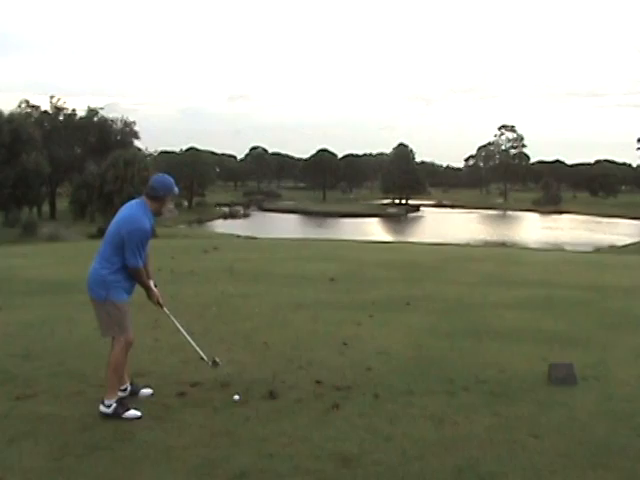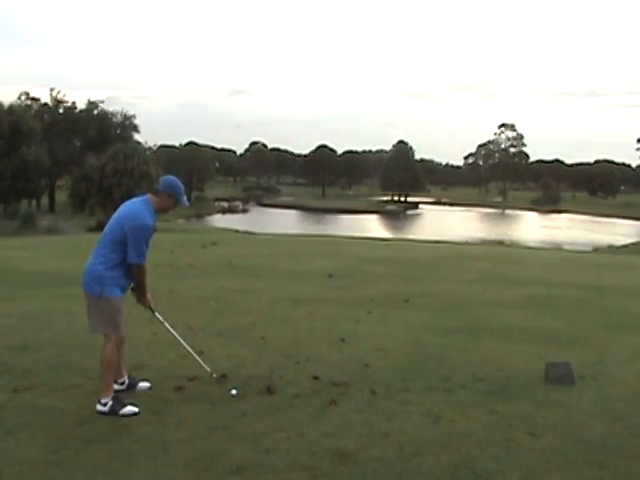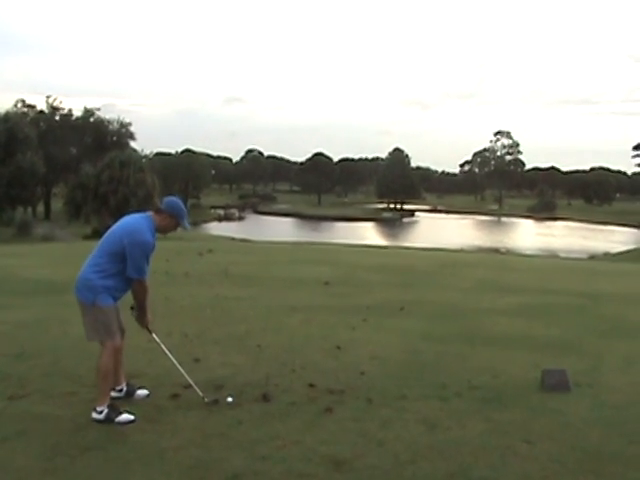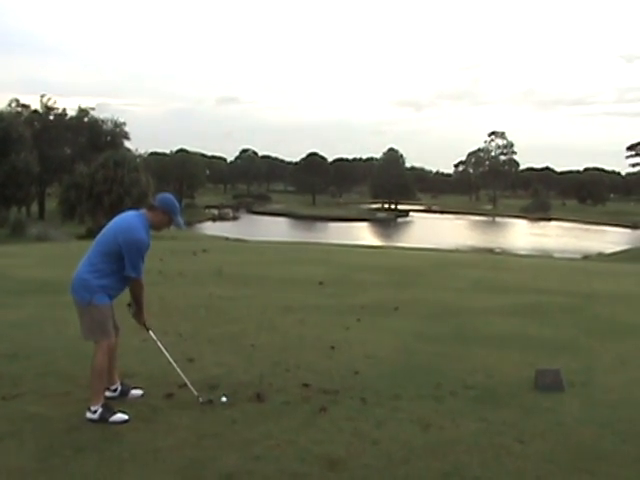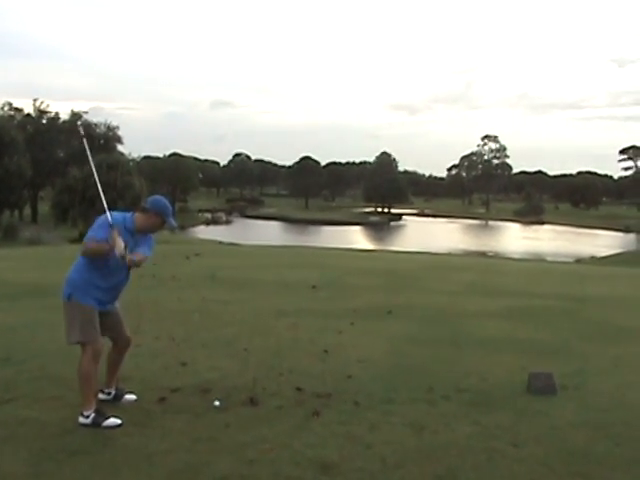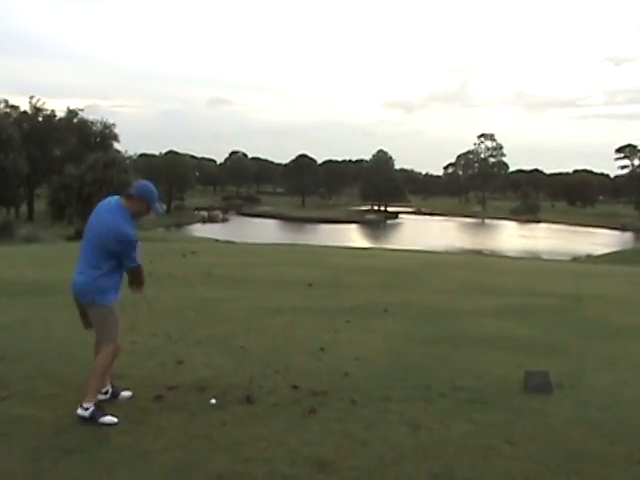
dt=0.5s
person 1, frame 1
left shoulder: (136, 207)
right shoulder: (139, 223)
right elbow: (134, 267)
left wrist: (150, 281)
right wrist: (149, 290)
left hip: (112, 281)
right hip: (109, 284)
left knee: (122, 337)
right knee: (124, 339)
left ankle: (123, 385)
right ankle: (110, 401)
person 1, frame 2
left shoulder: (137, 205)
right shoulder: (142, 220)
right elbow: (137, 264)
left wrist: (140, 289)
right wrist: (143, 293)
left hip: (108, 277)
right hip: (105, 281)
left knee: (119, 331)
right knee: (114, 336)
left ankle: (121, 379)
right ankle: (106, 399)
person 1, frame 3
left shoulder: (138, 220)
right shoulder: (143, 236)
left elbow: (134, 277)
right elbow: (139, 281)
left wrist: (140, 308)
right wrist: (143, 313)
left hip: (100, 286)
right hip: (96, 290)
left knee: (118, 336)
right knee: (111, 344)
left ankle: (119, 386)
right ankle: (102, 408)
person 1, frame 4
left shoulder: (131, 217)
right shoulder: (137, 235)
right elbow: (135, 279)
left wrist: (136, 304)
right wrist: (140, 310)
left hip: (94, 285)
right hip: (92, 289)
left knee: (112, 335)
right knee: (105, 343)
left ankle: (113, 386)
right ankle: (96, 407)
person 1, frame 5
left shoulder: (146, 239)
right shoulder: (111, 220)
left elbow: (139, 259)
right elbow: (86, 250)
left wrist: (124, 253)
right wrist: (111, 246)
left hip: (107, 298)
right hip: (82, 293)
left knee: (123, 340)
right knee: (92, 348)
left ankle: (109, 390)
right ankle: (88, 412)
person 1, frame 6
left shoulder: (108, 204)
right shoulder: (126, 232)
right elbow: (134, 269)
right wrist: (138, 283)
left hip: (86, 285)
right hip: (98, 290)
left knee: (106, 336)
right knee: (111, 344)
left ankle: (104, 387)
right ankle: (88, 405)
